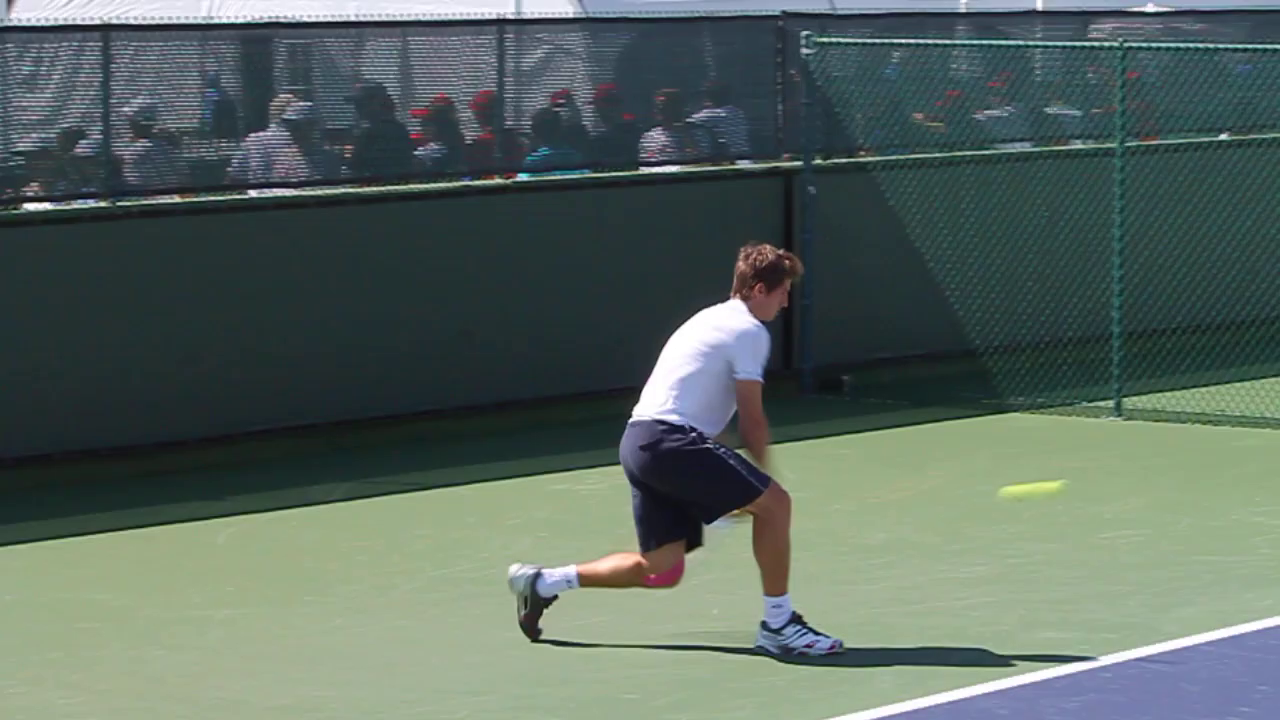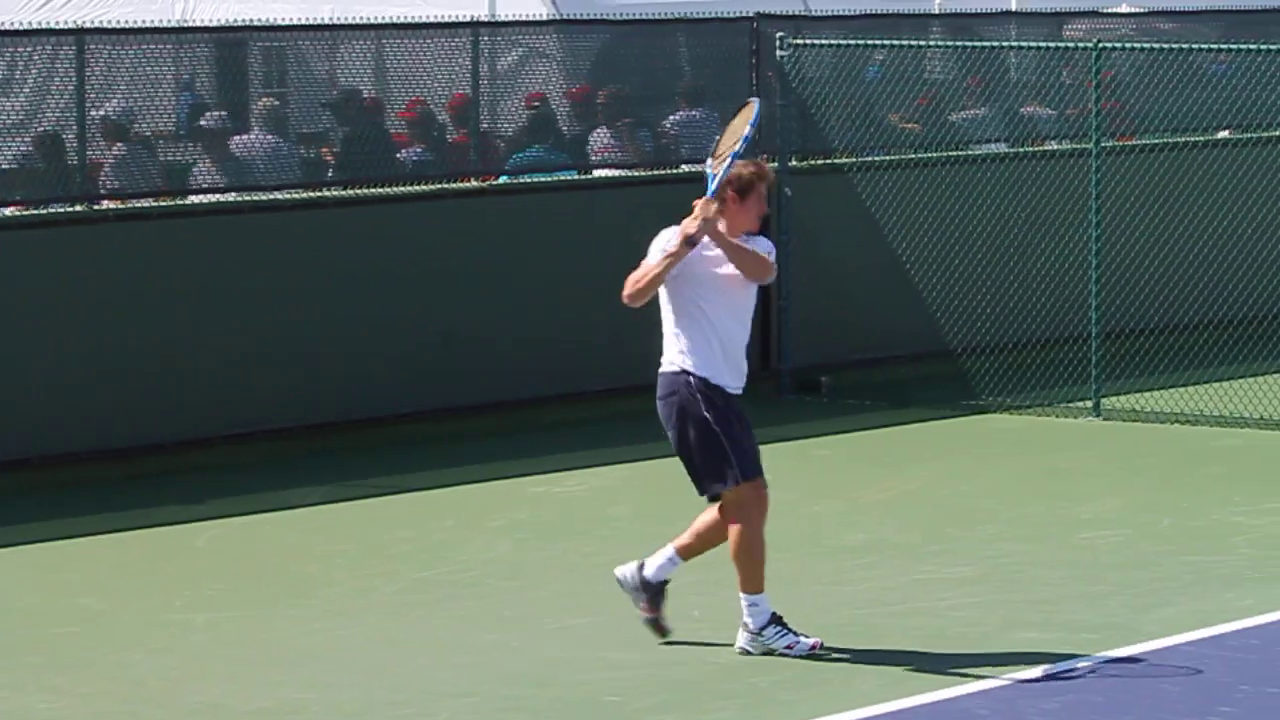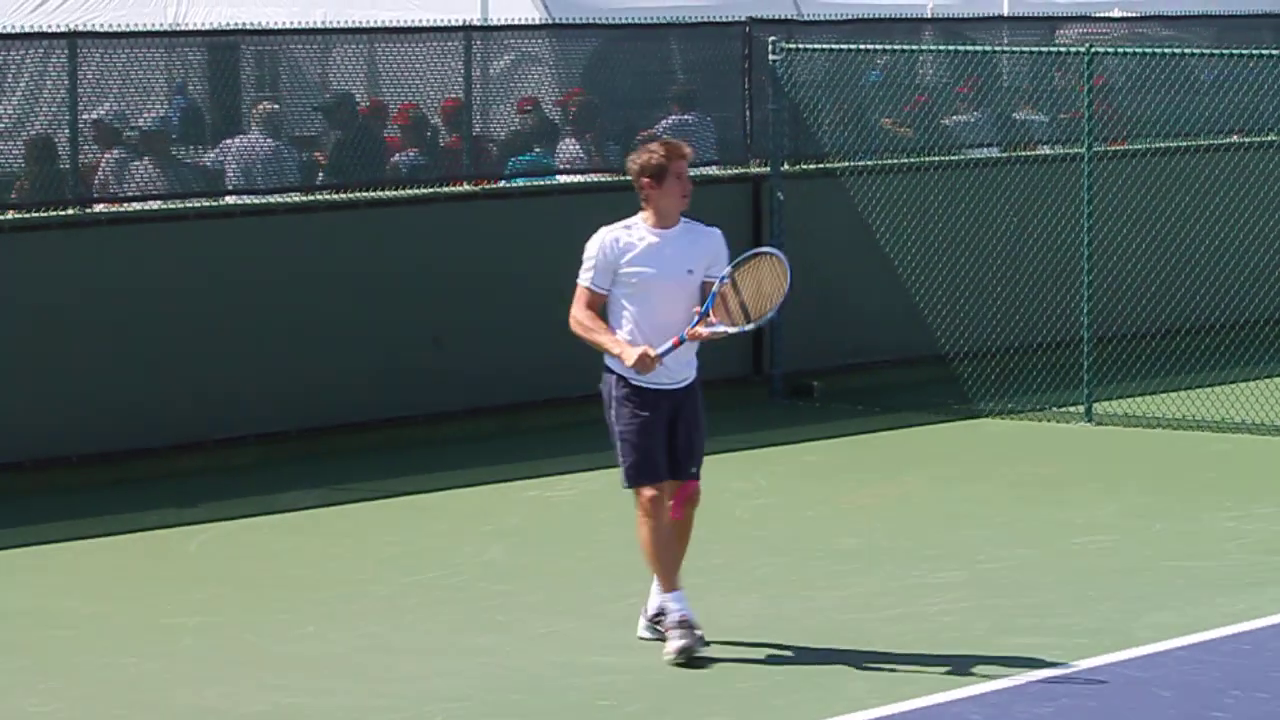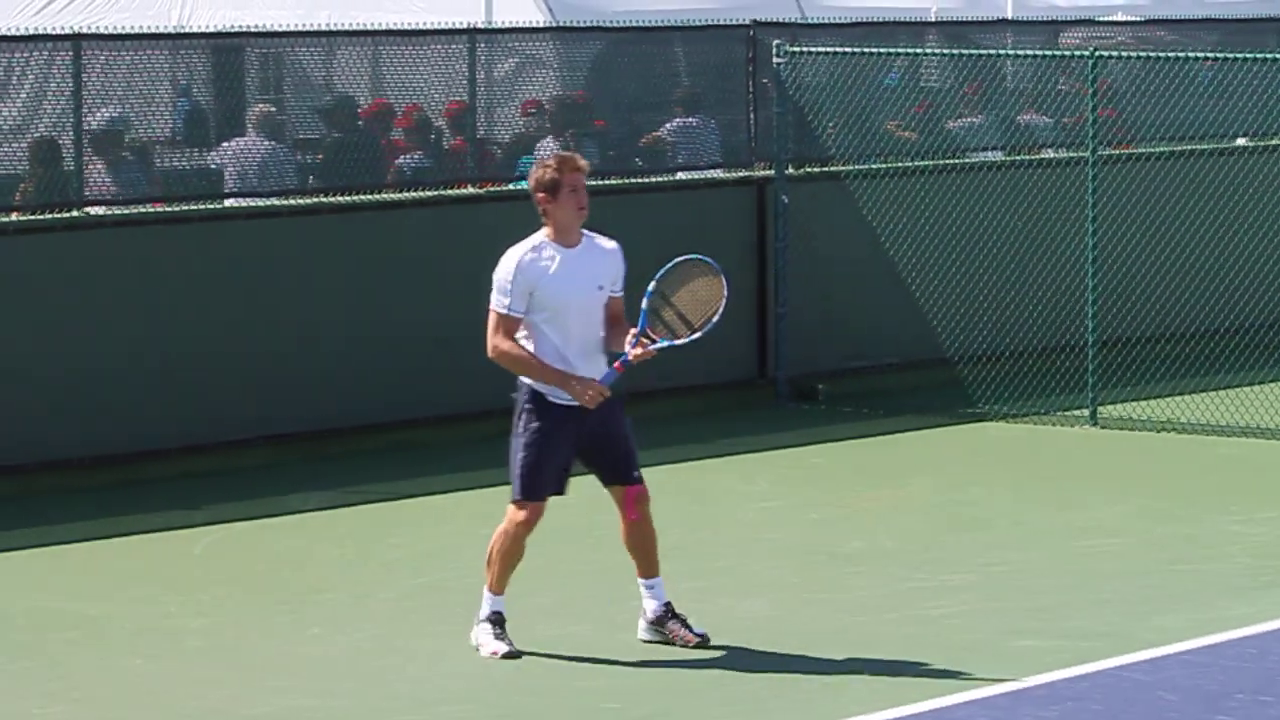
dt=0.4s
person 1, frame 1
left shoulder: (731, 329)
right shoulder: (750, 334)
right elbow: (752, 422)
right wrist: (767, 472)
left hip: (647, 445)
right hip: (667, 439)
left knee: (661, 571)
right knee: (774, 503)
left ankle: (542, 582)
right ankle: (778, 621)
person 1, frame 2
left shoulder: (758, 248)
right shoulder: (675, 240)
left elbow: (757, 272)
right elbow: (633, 293)
left wrist: (720, 232)
right wrist: (682, 245)
left hip: (726, 392)
right hip: (689, 387)
left knee: (740, 507)
right knee: (747, 499)
left ankle: (649, 574)
right ankle: (757, 625)
person 1, frame 3
left shoulder: (709, 240)
right shoulder: (610, 242)
right elbow: (580, 315)
left wrist: (709, 326)
right wrist: (623, 348)
left hip: (683, 385)
right hip: (631, 386)
left knee: (685, 495)
right knee: (651, 497)
left ankle: (664, 609)
right ankle: (663, 611)
person 1, frame 4
left shoulder: (608, 253)
right shoulder: (521, 263)
right elbow: (499, 345)
left wrist: (629, 342)
right wrist: (569, 381)
left hip: (598, 398)
right hip: (545, 402)
left knee: (634, 498)
right knee: (526, 513)
left ankle: (656, 610)
right ankle: (490, 616)
